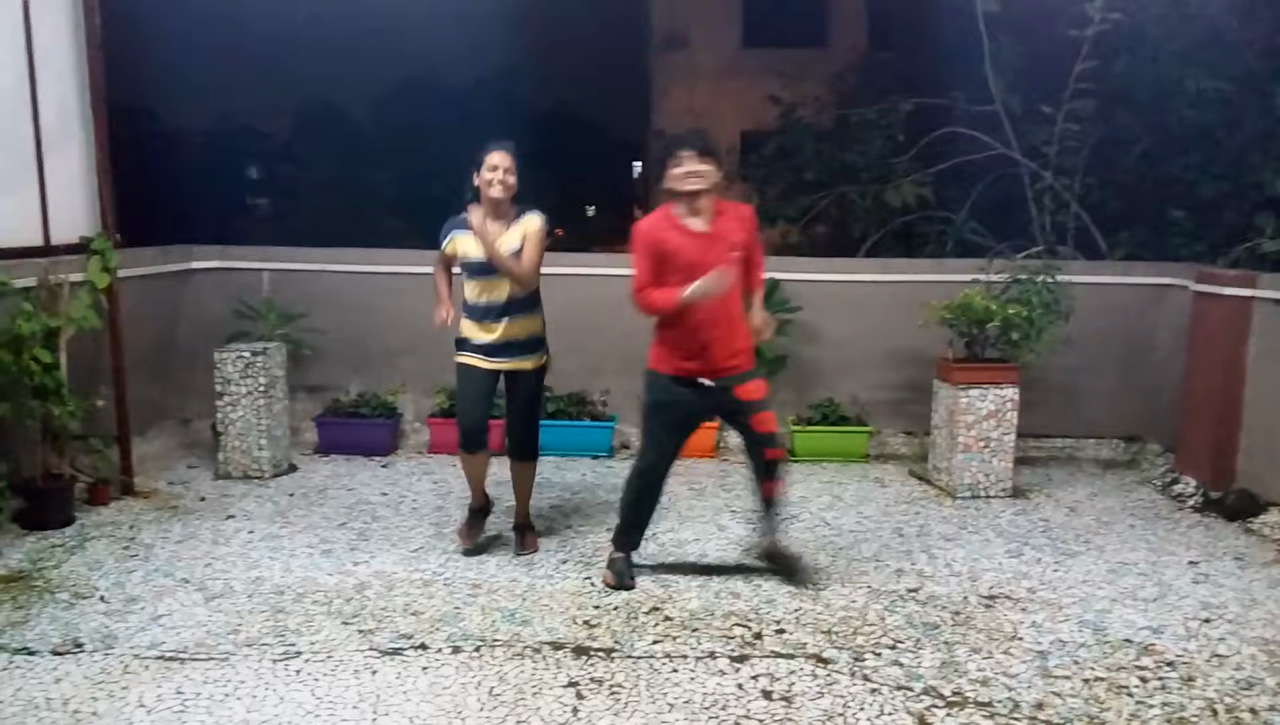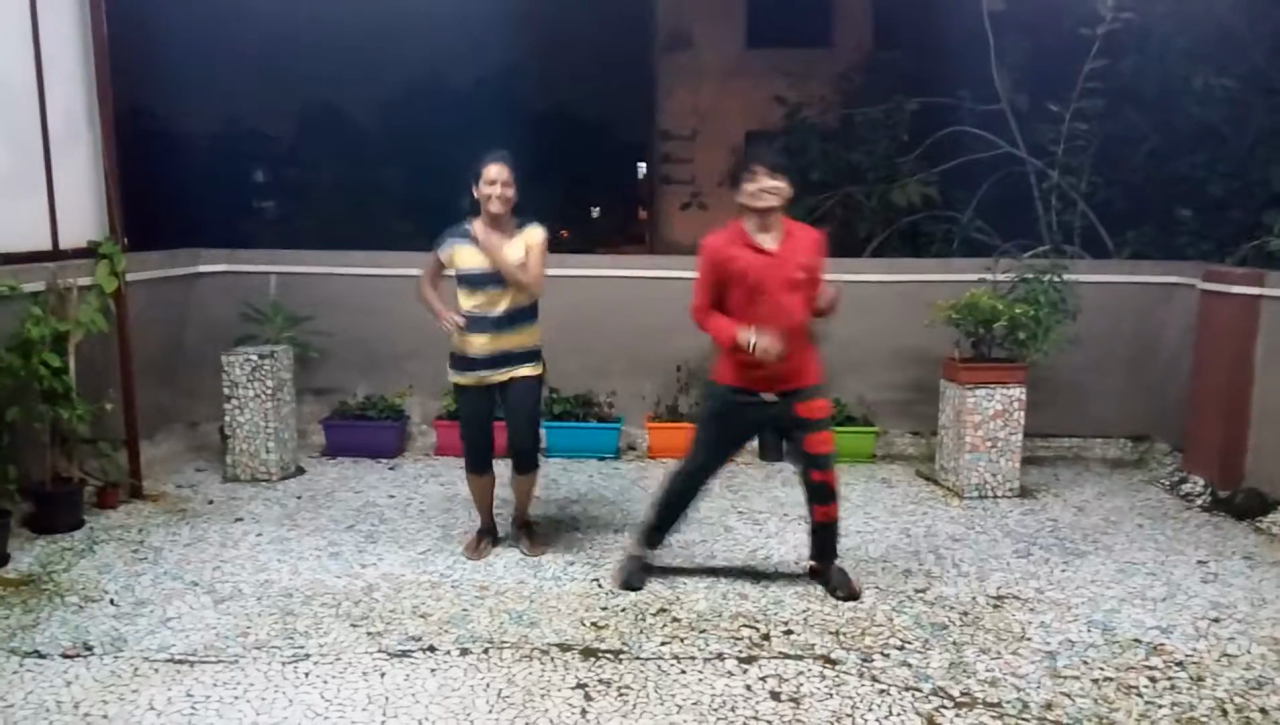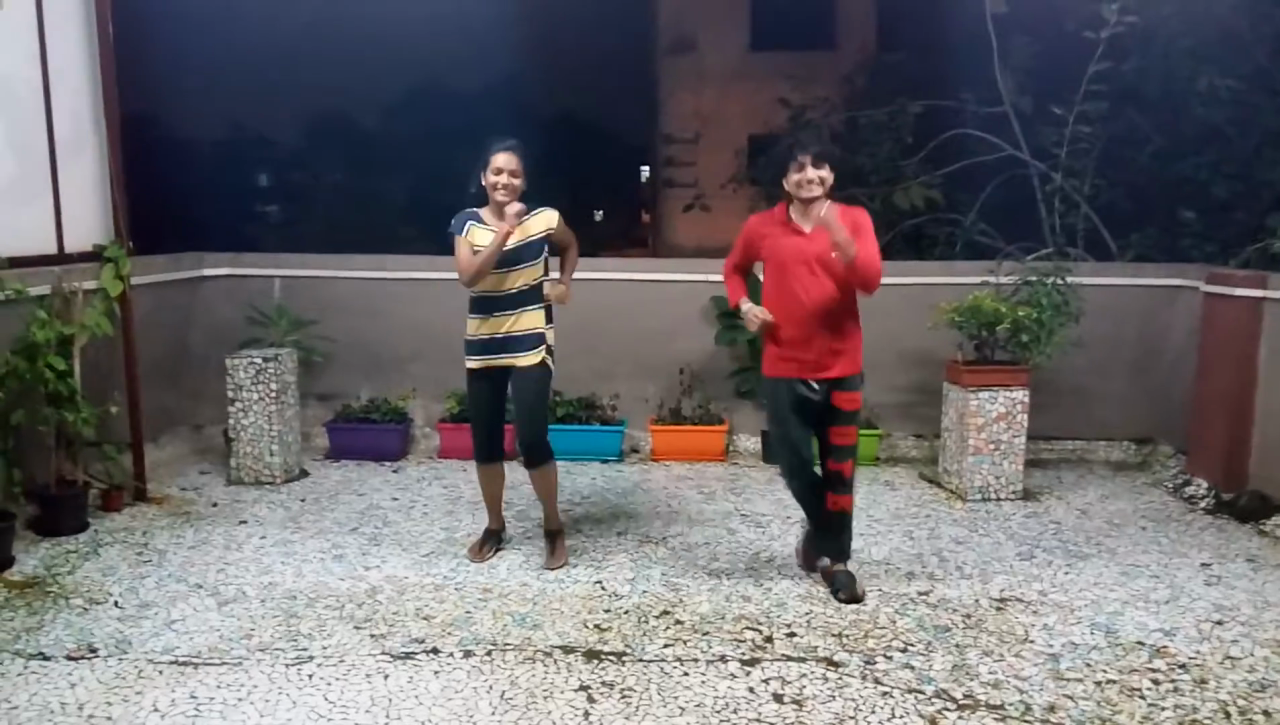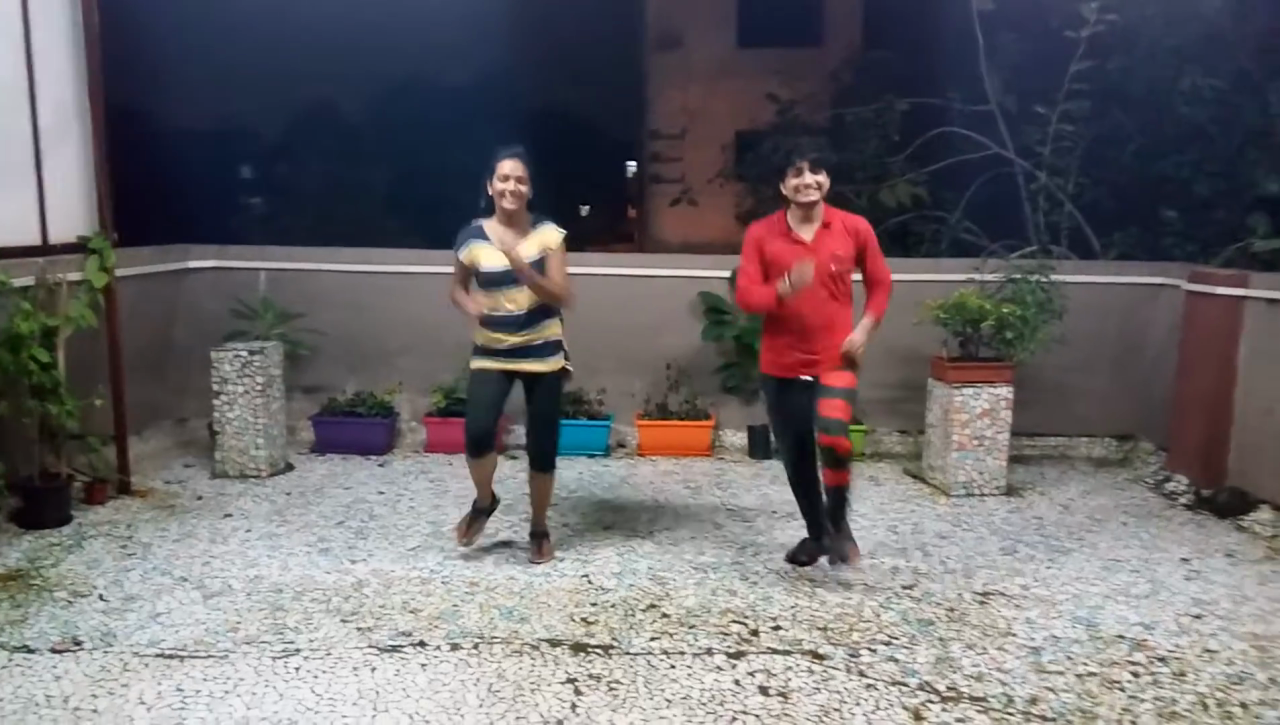
dt=0.3s
person 1, frame 1
left shoulder: (742, 218)
right shoulder: (650, 230)
right elbow: (643, 299)
left wrist: (756, 309)
right wrist: (692, 293)
left hip: (734, 365)
right hip: (674, 373)
left knee: (769, 449)
right knee: (652, 465)
left ankle: (770, 539)
right ankle: (622, 550)
person 1, frame 2
left shoulder: (810, 240)
right shoulder: (719, 246)
right elbow: (704, 312)
left wrist: (824, 301)
right wrist: (746, 338)
left hip: (800, 383)
right hip: (737, 384)
left knee: (821, 474)
right knee: (697, 469)
left ankle: (826, 562)
right ankle: (644, 547)
person 1, frame 3
left shoulder: (855, 220)
right shoulder: (760, 227)
left elbow: (870, 278)
right elbow: (733, 270)
left wrist: (839, 232)
right wrist: (746, 306)
left hip: (840, 368)
right hip: (783, 369)
left knee: (839, 465)
right knee: (793, 461)
left ankle: (836, 560)
right ankle: (815, 525)
person 1, frame 4
left shoulder: (855, 228)
right shoulder: (761, 234)
left elbow: (880, 281)
right elbow: (746, 296)
left wrist: (865, 327)
right wrist: (784, 288)
left hip: (835, 361)
right hip: (781, 368)
left knee: (834, 439)
right knee: (796, 457)
left ankle: (836, 527)
right ankle: (817, 532)
person 2, frame 1
left shoulder: (532, 222)
right shoulder: (457, 229)
left elbow: (524, 274)
right elbow: (442, 267)
left wrist: (485, 233)
right wrist: (444, 302)
left hip: (525, 348)
right hip: (475, 347)
left knee: (523, 437)
right knee: (471, 427)
left ankle: (522, 520)
right ankle: (479, 504)
person 2, frame 2
left shoulder: (532, 235)
right shoulder: (456, 239)
left elbow: (531, 283)
right elbow: (427, 282)
left wrist: (489, 244)
right wrist: (440, 310)
left hip: (521, 360)
right hip: (471, 362)
left knee: (525, 448)
right knee: (477, 450)
left ankle: (523, 520)
right ankle: (486, 526)
person 2, frame 3
left shoulder: (543, 219)
right shoulder: (466, 222)
left elbow: (571, 247)
right elbow: (470, 274)
left wrist: (563, 282)
right wrist: (505, 232)
left hip: (529, 345)
right hip: (482, 347)
left knee: (532, 437)
right knee: (486, 440)
left ankle: (553, 528)
right ankle: (495, 529)
person 2, frame 4
left shoulder: (548, 233)
right shoulder: (471, 237)
left elbow: (561, 293)
right elbow: (459, 287)
left wrist: (519, 263)
right wrist: (469, 302)
left hip: (542, 352)
right hip: (492, 352)
left knee: (543, 446)
right knee: (478, 431)
left ankle: (539, 529)
right ankle: (484, 499)
